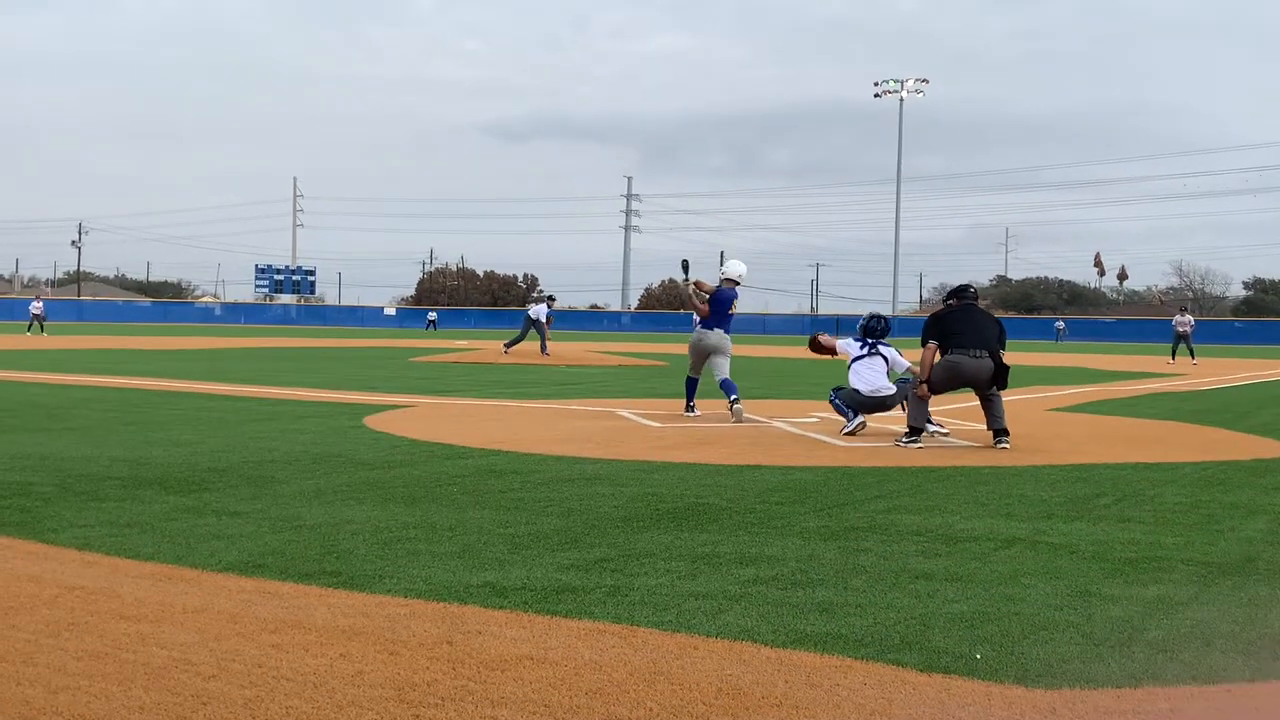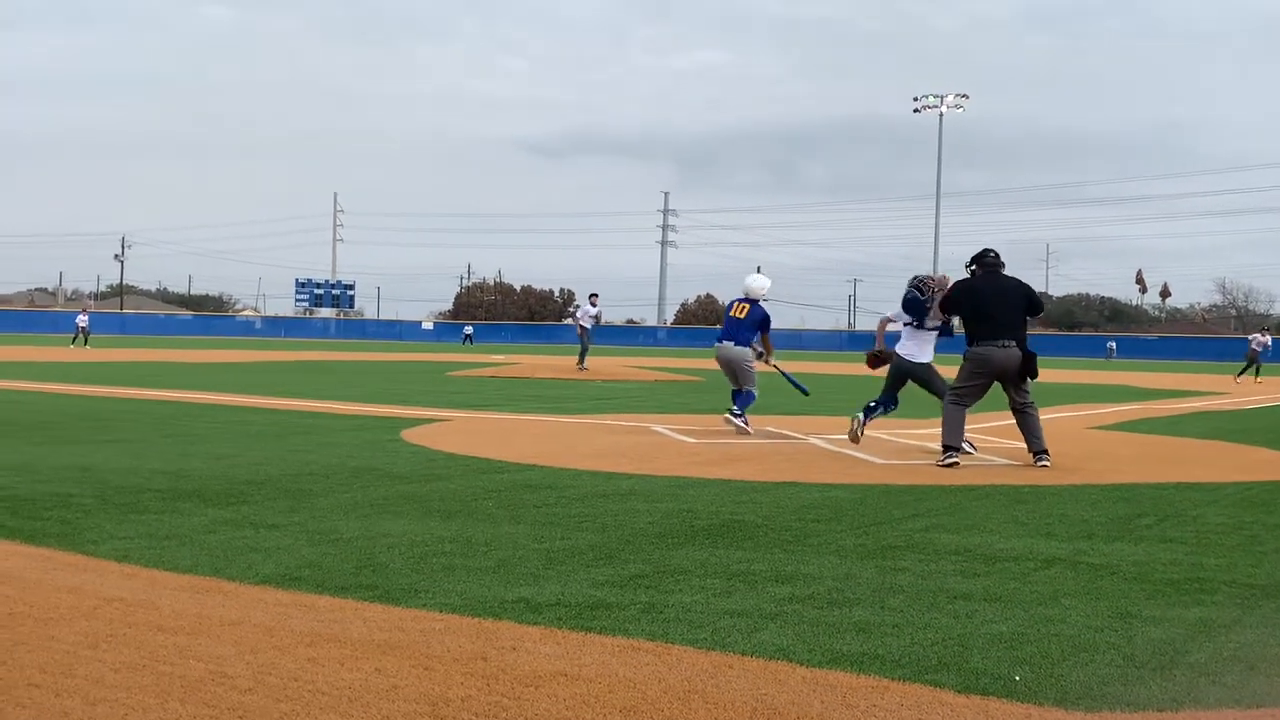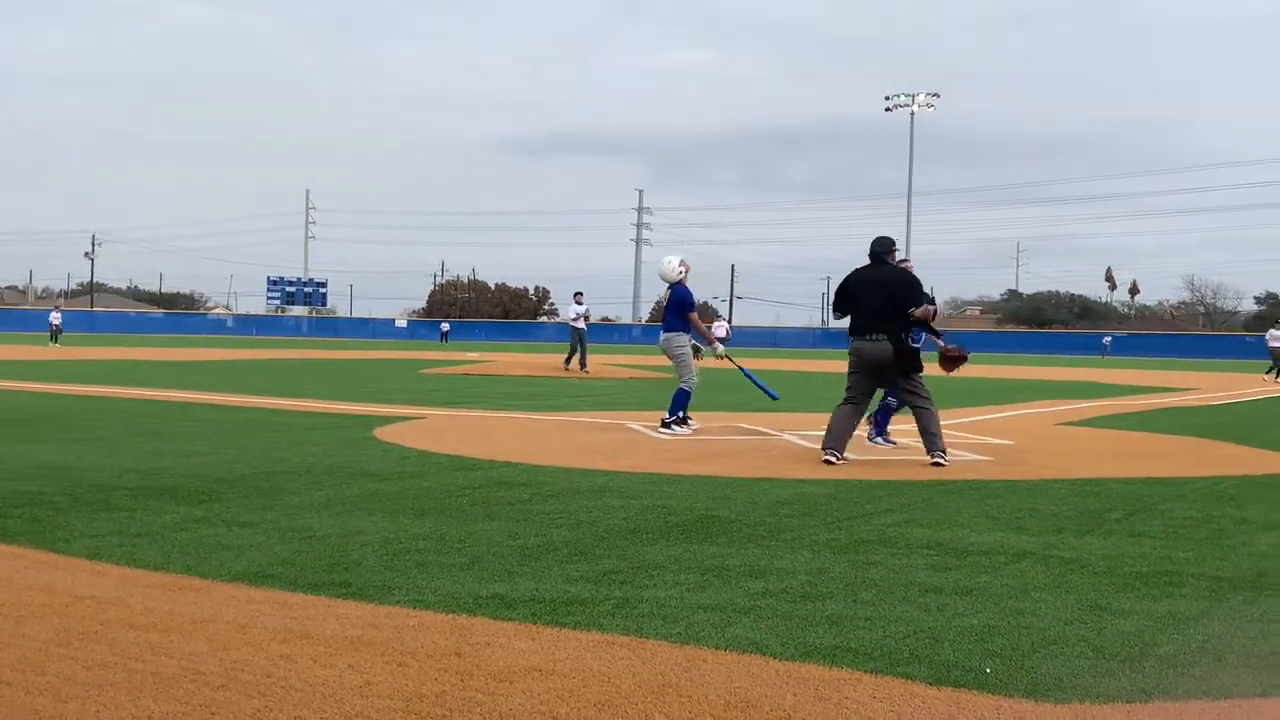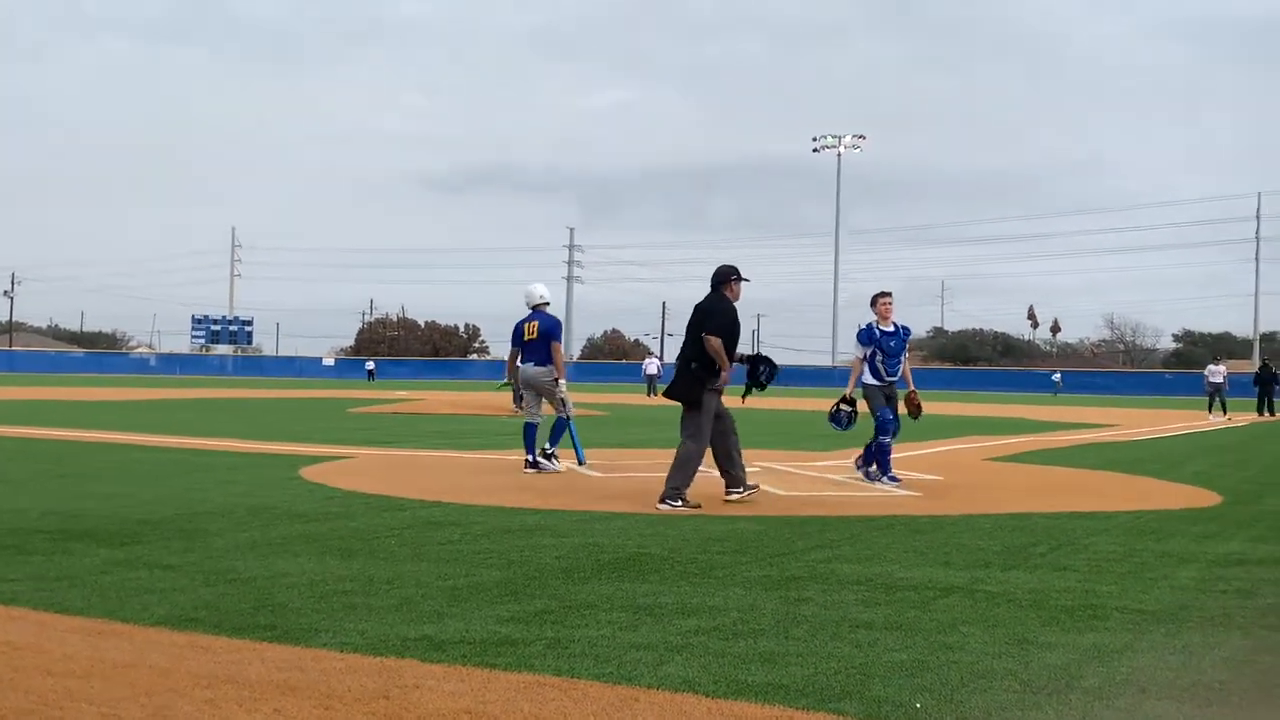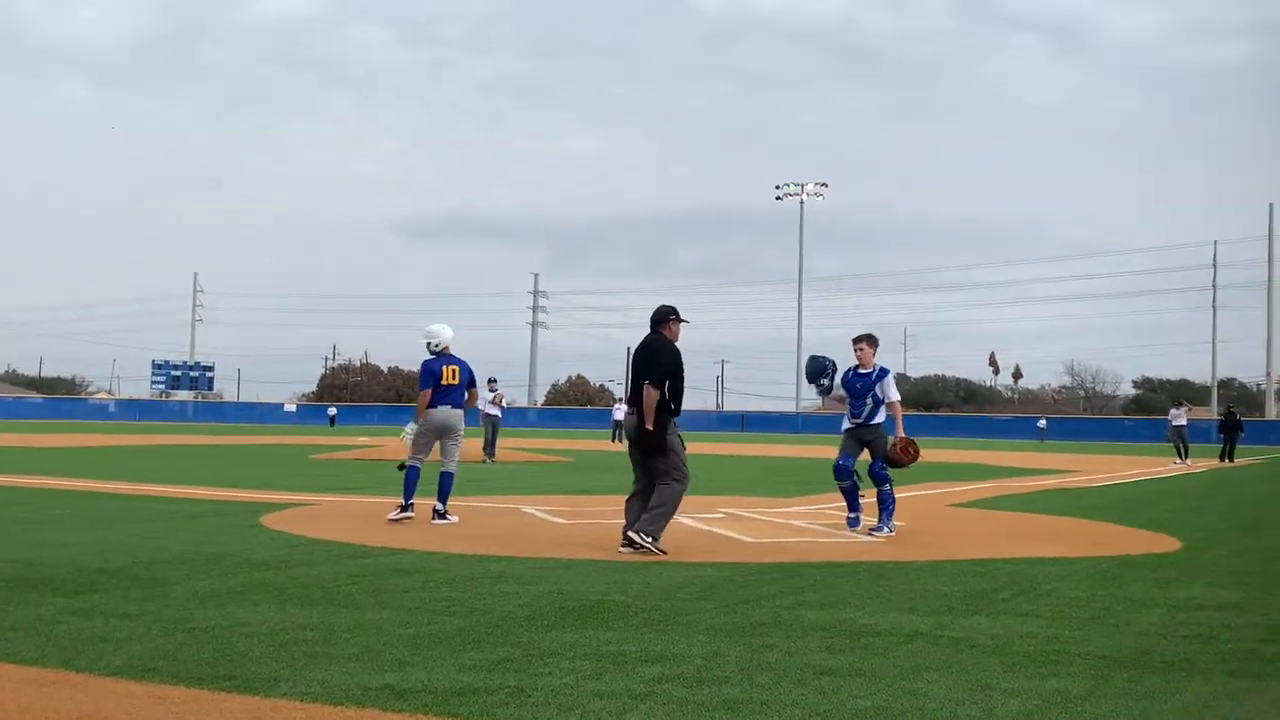
dt=0.7s
person 1, frame 1
left shoulder: (941, 316)
right shoulder: (993, 319)
left elbow: (930, 349)
right elbow: (999, 354)
left wrist: (923, 382)
left hip: (957, 362)
right hip: (988, 366)
left knee: (919, 387)
right knee: (991, 392)
left ankle: (914, 435)
right ankle: (1001, 436)
person 1, frame 2
left shoulder: (966, 285)
right shoulder: (1019, 286)
left elbow: (942, 313)
right elbow: (1039, 312)
left hip: (983, 353)
right hip: (1015, 353)
left knee: (956, 400)
right knee: (1024, 405)
left ankle: (951, 450)
right ankle: (1041, 454)
person 1, frame 3
left shoulder: (853, 278)
right shoulder: (904, 277)
left elbow: (837, 313)
right elbow: (917, 312)
right wrist: (928, 313)
left hip: (860, 347)
right hip: (894, 348)
left knee: (853, 400)
right knee: (921, 400)
left ankle: (831, 449)
right ankle: (936, 451)
person 1, frame 4
left shoulder: (708, 304)
right shoulder: (724, 308)
right elbow: (712, 340)
left wrist: (738, 357)
right wrist: (726, 367)
left hip: (700, 380)
right hip: (701, 381)
left knee: (724, 428)
right knee: (695, 439)
left ankle: (736, 484)
right ankle: (671, 496)
person 1, frame 5
left shoulder: (643, 346)
right shoulder: (667, 349)
right elbow: (652, 388)
right wrist: (650, 425)
left hip: (635, 421)
right hip: (655, 424)
left knee: (644, 481)
right knee: (676, 479)
left ankle: (631, 538)
right ankle: (645, 531)
person 2, frame 1
left shoulder: (852, 344)
right shoulder: (890, 351)
left elbow: (826, 341)
right elbow: (914, 371)
left wrist: (820, 337)
left hip: (862, 401)
right hip: (889, 400)
left knee: (835, 394)
right knee: (908, 386)
left ankle: (854, 419)
right ankle: (928, 424)
person 2, frame 2
left shoulder: (905, 309)
right shoulder: (933, 315)
left elbow: (883, 321)
left wrist: (879, 345)
right wrist: (944, 288)
left hip: (898, 361)
right hip: (920, 366)
left knee: (886, 401)
left ankle: (863, 417)
person 2, frame 3
left shoulder: (922, 297)
left elbow: (924, 325)
left wrist: (939, 343)
left hip: (908, 350)
right knee: (896, 390)
left ankle: (877, 421)
right ankle: (877, 431)
person 2, frame 4
left shoulder: (902, 332)
right shoulder: (868, 333)
left elbow: (904, 361)
right elbow: (858, 361)
left wrist: (911, 386)
right wrist: (850, 388)
left hip: (891, 387)
right hip: (872, 386)
left knee: (892, 427)
right knee: (886, 423)
left ankle: (864, 462)
right ankle: (883, 472)
person 2, frame 5
left shoulder: (883, 374)
right shoulder: (849, 374)
left elbow: (894, 403)
right elbow: (844, 400)
left wrist: (900, 432)
right wrist: (830, 394)
left hip: (875, 430)
right hip: (852, 430)
left knee: (879, 473)
right knee: (842, 466)
left ankle: (886, 522)
right ankle: (854, 510)
person 3, frame 1
left shoulder: (723, 293)
right shoulder: (732, 292)
left elbow: (703, 313)
right elbow: (710, 290)
left wrist: (691, 293)
right wrist: (694, 283)
left hip: (703, 336)
right hip: (723, 340)
left knee: (694, 372)
right knee: (722, 377)
left ankle: (690, 406)
right ankle: (734, 400)
person 3, frame 2
left shoulder: (733, 303)
right shoulder: (763, 313)
right elbow: (766, 340)
left wrist: (756, 349)
right wrist: (769, 356)
left hip: (721, 348)
right hip: (741, 351)
left knee: (737, 386)
right knee: (750, 389)
left ankle: (740, 421)
right ankle: (735, 412)
person 3, frame 3
left shoulder: (672, 289)
right shoulder: (683, 292)
right elbow: (695, 323)
left wrist: (689, 343)
right wrist: (714, 343)
left hip: (667, 338)
right hip: (677, 339)
left knee: (686, 378)
right knee: (688, 381)
left ankle: (678, 415)
right ankle: (670, 421)
person 3, frame 4
left shoulder: (521, 324)
right shoulder: (553, 321)
left elbow: (513, 354)
right elbow: (556, 352)
left wrist: (510, 378)
right wrist: (561, 380)
left hip: (525, 371)
right hip: (544, 372)
left knee: (532, 417)
right knee: (565, 412)
left ankle: (531, 460)
right ankle: (548, 452)
person 3, frame 5
left shoulder: (429, 365)
right shoulder: (464, 366)
left elbow: (426, 396)
right elbow: (474, 395)
left wrist: (414, 423)
left hip: (432, 416)
right hip: (455, 416)
left knee: (414, 460)
right knee: (449, 465)
left ankle: (407, 505)
right ankle: (440, 511)
